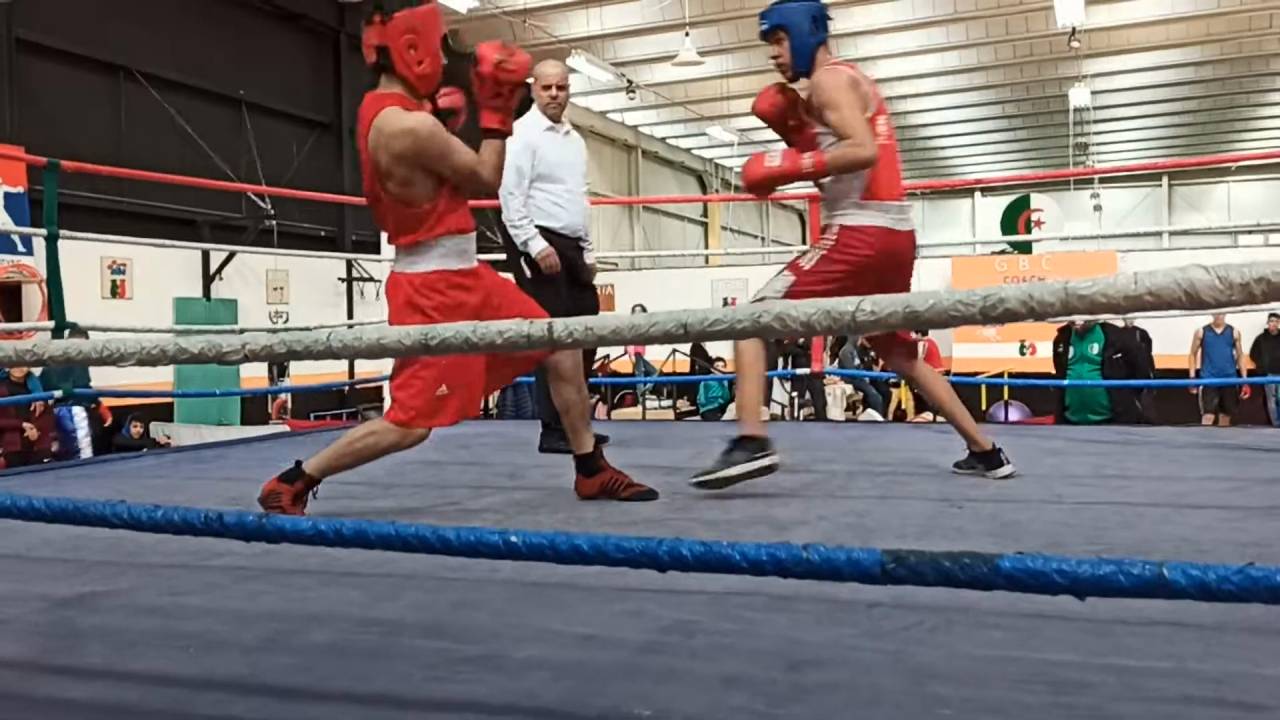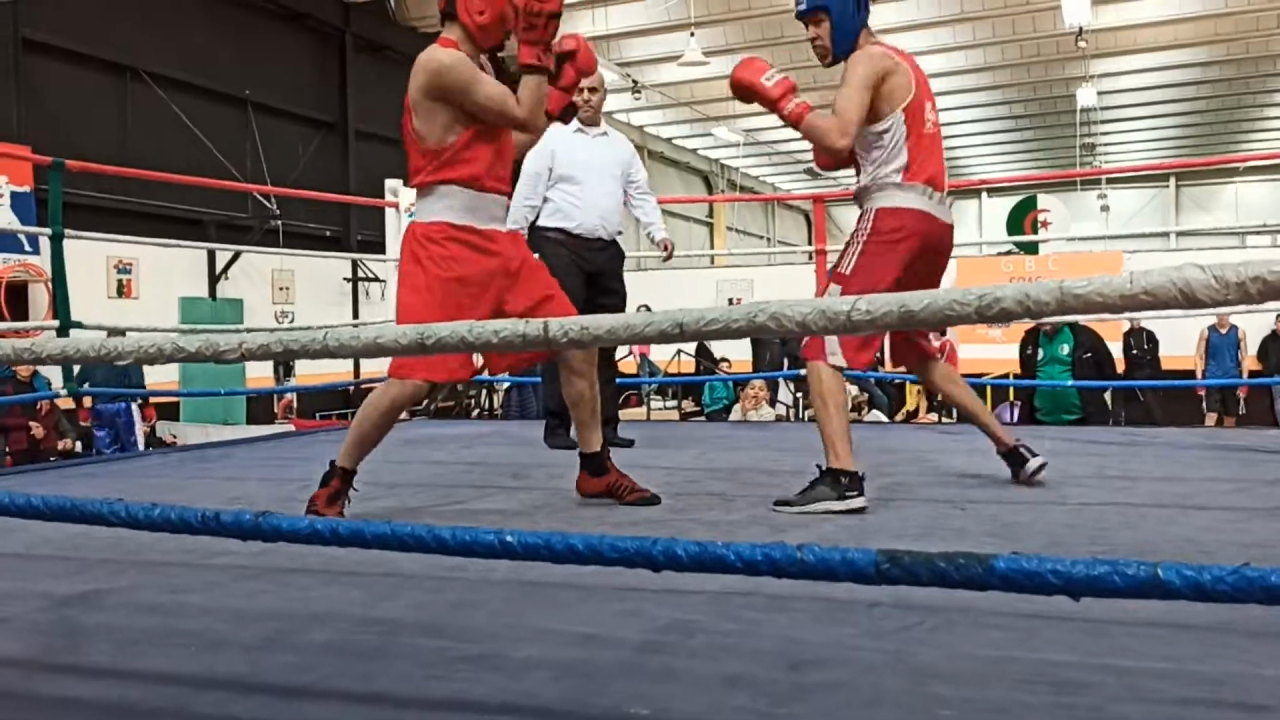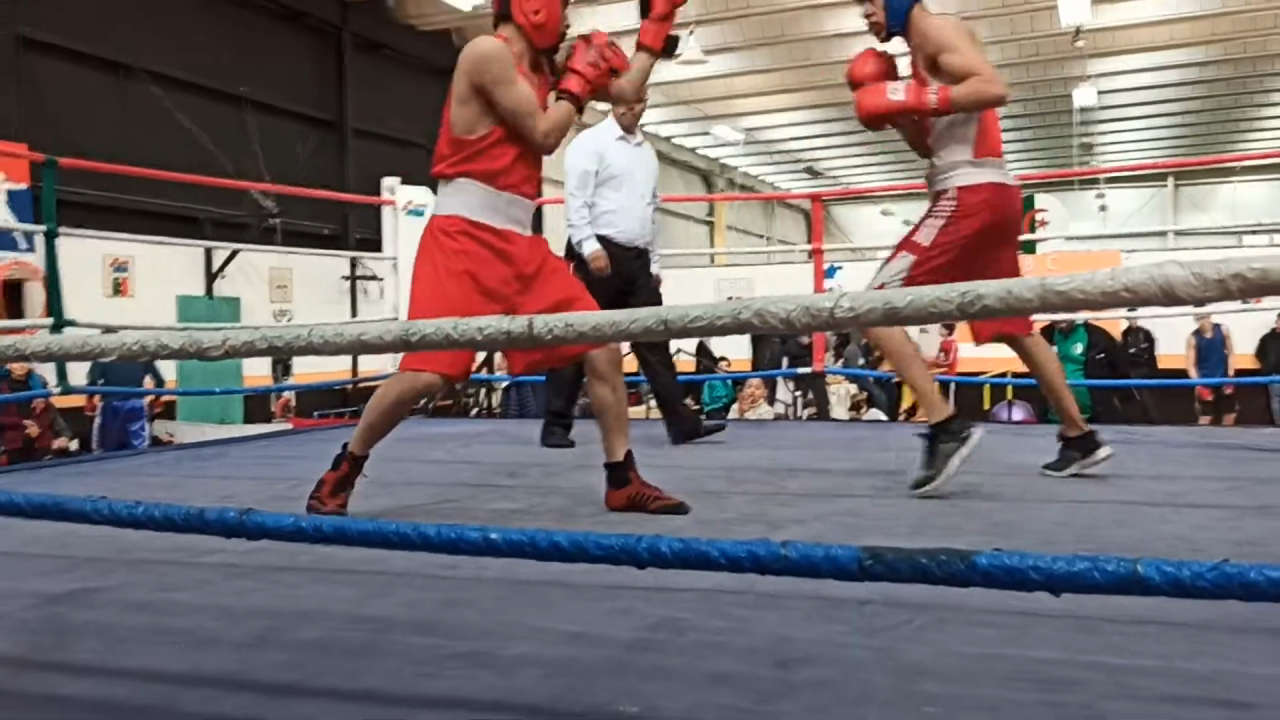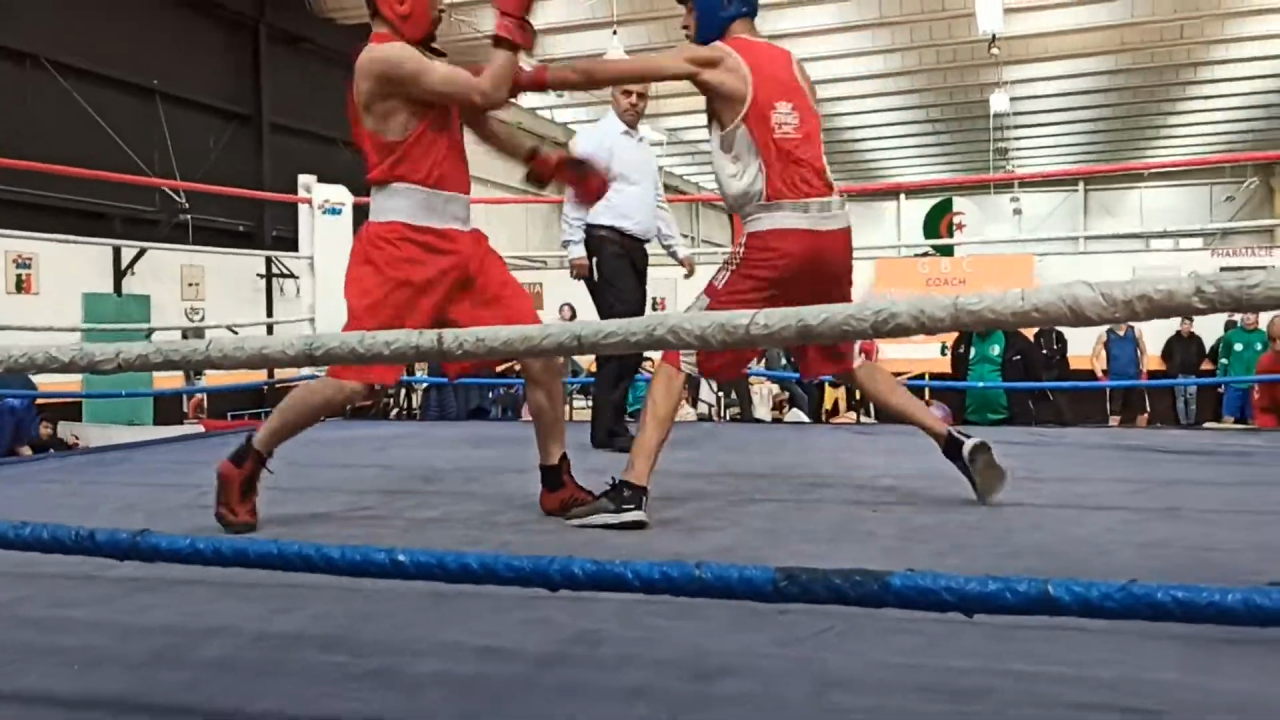
dt=0.5s
person 1, frame 1
left shoulder: (377, 111)
right shoulder: (409, 128)
right elbow: (485, 179)
right wrist: (496, 109)
left hip: (467, 279)
right hip: (434, 289)
left knee: (566, 354)
right knee: (411, 423)
left ankle: (592, 471)
right ankle: (291, 484)
person 1, frame 2
left shoulder: (477, 64)
right shoulder: (439, 60)
left elbow: (519, 135)
right elbow: (520, 117)
left wrist: (563, 86)
right wrist: (536, 46)
left hip: (500, 241)
right hip: (445, 240)
left knee: (578, 345)
right knee: (413, 378)
left ankle: (596, 469)
right ankle: (333, 485)
person 1, frame 3
left shoulder: (543, 67)
right shoulder: (487, 53)
left elbow: (624, 92)
right elbow: (543, 137)
right wrist: (579, 80)
left hip: (521, 243)
right hip: (463, 238)
left knee: (603, 351)
right knee: (423, 374)
left ankle: (623, 481)
right ankle: (341, 473)
person 1, frame 4
left shoulder: (417, 61)
right shoulder: (387, 58)
left elbow: (482, 120)
right elbow: (482, 90)
left wrist: (547, 161)
left hip: (461, 241)
right hip: (400, 243)
left knee: (543, 355)
right knee: (351, 381)
left ankle: (558, 483)
right ankle: (245, 466)
person 2, frame 1
left shoulder: (827, 79)
right shoulder: (852, 80)
left elbow: (863, 153)
left wrist: (791, 165)
right wrist: (793, 130)
left hip: (855, 236)
right hip: (897, 234)
right knee: (903, 356)
left ankle: (750, 442)
right ankle: (985, 451)
person 2, frame 2
left shoulder: (868, 61)
right shoulder: (896, 67)
left elbow: (838, 140)
left wrist: (782, 97)
right wrist: (840, 138)
left hip: (894, 217)
right hip: (932, 221)
left knee: (826, 348)
right knee: (916, 359)
left ankle: (842, 479)
right ankle: (1014, 449)
person 2, frame 3
right shoulder: (923, 52)
left elbow: (994, 88)
right elbow: (927, 145)
left wrist: (917, 99)
right wrist: (893, 103)
left hip: (971, 197)
right hip: (991, 199)
right knee: (1014, 329)
left ankle: (944, 427)
right ankle: (1080, 437)
person 2, frame 4
left shoulder: (717, 60)
right shoulder: (789, 64)
left elbow: (612, 71)
left wrist: (535, 74)
left hip: (774, 240)
right hip: (830, 234)
left knee: (680, 360)
right knee: (845, 362)
left ankle: (629, 492)
right ankle: (955, 443)
person 3, frame 1
left shoulder: (574, 139)
right shoulder: (522, 134)
right elbow: (511, 197)
left wrist: (587, 253)
right wrist: (535, 245)
left hip: (570, 247)
right hip: (541, 248)
right ankle: (555, 431)
person 3, frame 2
left shoulder: (622, 145)
right shoulder: (551, 139)
left elbow: (641, 194)
right elbow: (527, 197)
left wrist: (658, 232)
left hip: (607, 250)
right hip: (561, 246)
left ankle: (604, 426)
right ankle: (557, 425)
person 3, frame 3
left shoulder: (647, 152)
right shoulder: (591, 142)
right elbow: (576, 200)
left wrist: (654, 263)
right wrist: (589, 246)
left hip: (635, 259)
right hip: (598, 254)
left knee: (653, 340)
left ankle: (681, 421)
right ankle: (556, 425)
person 3, frame 4
left shoulder: (645, 149)
right shoulder: (596, 138)
left elbow: (657, 206)
right elbow: (577, 196)
left wrist: (678, 249)
right wrist: (575, 247)
left hip: (634, 249)
right hip: (606, 245)
left ankle: (609, 425)
right ankle: (610, 423)
